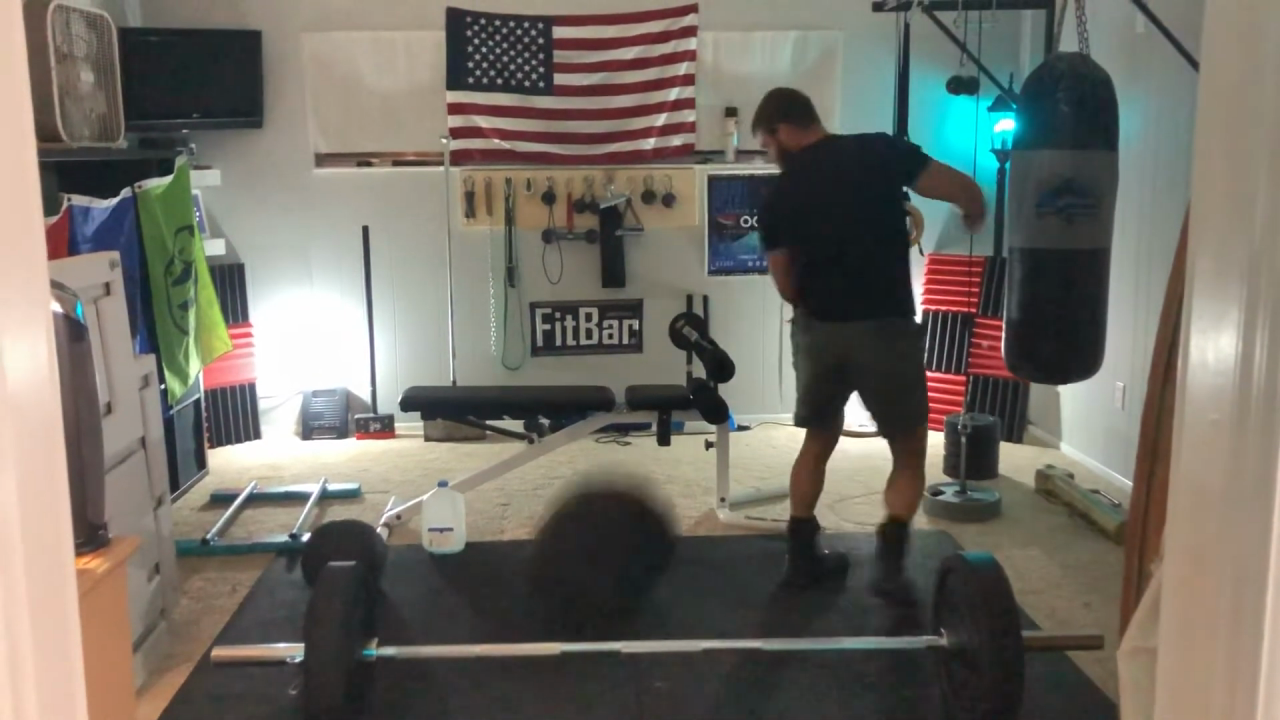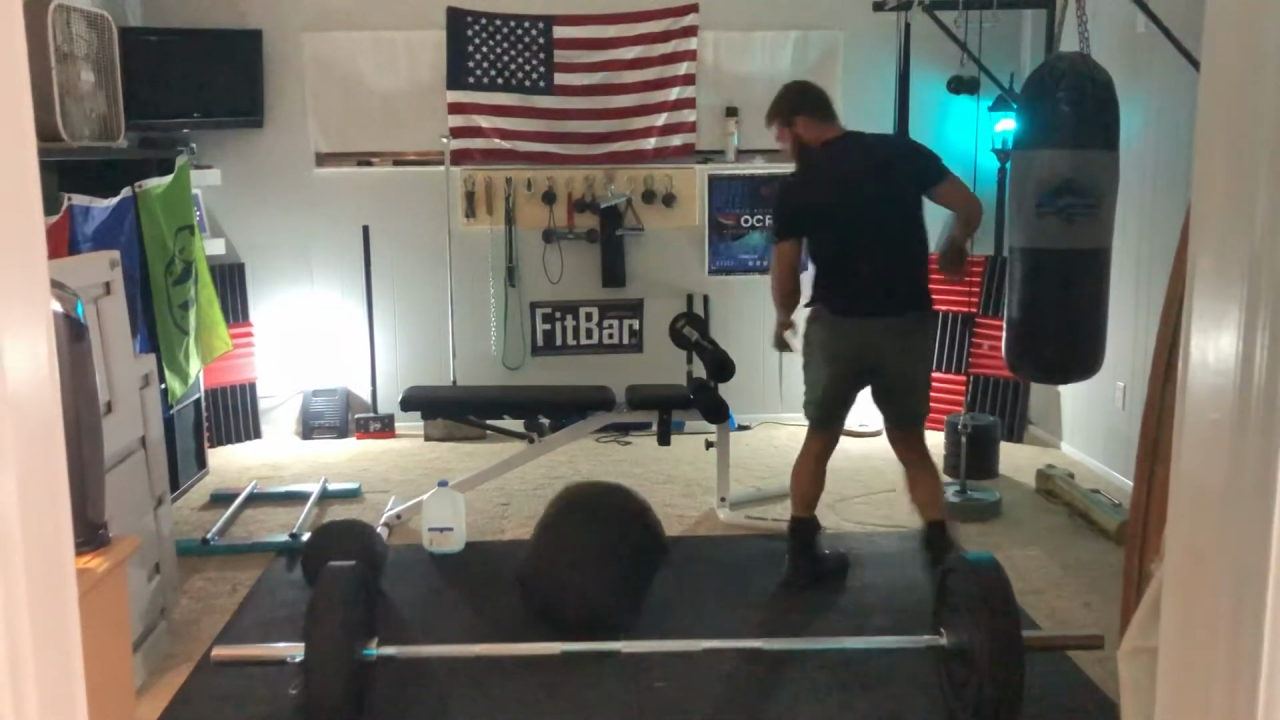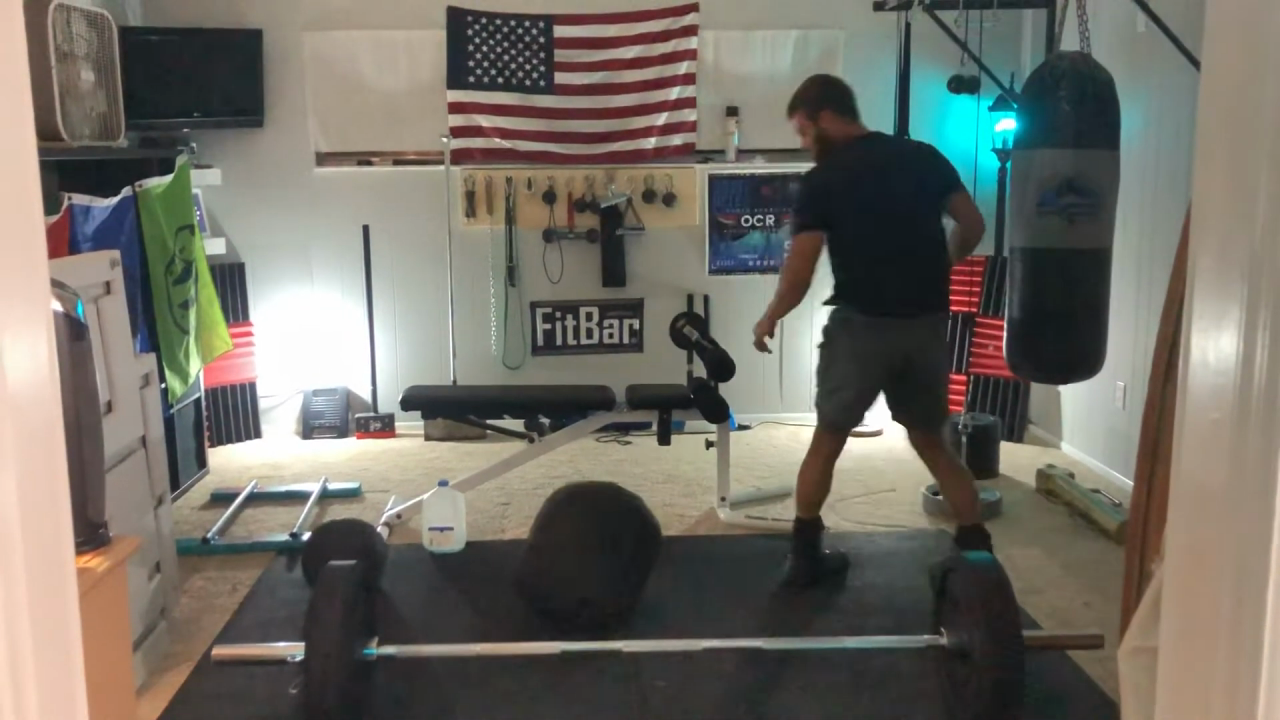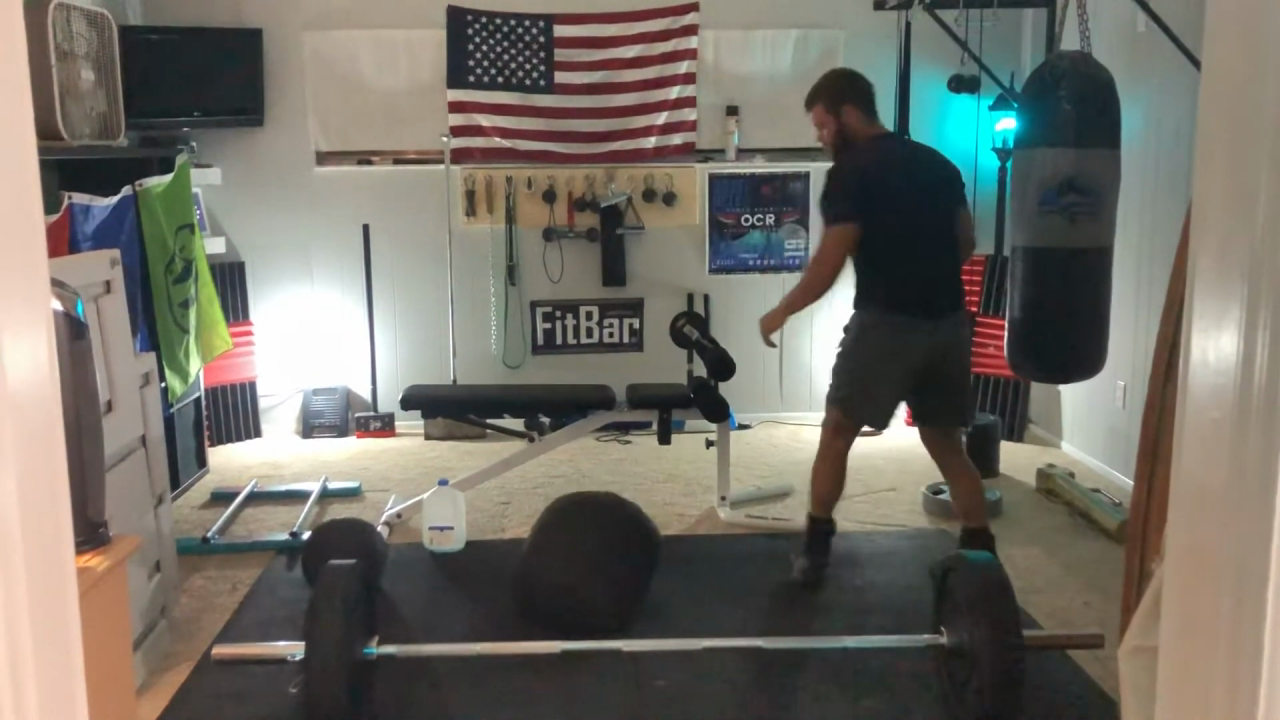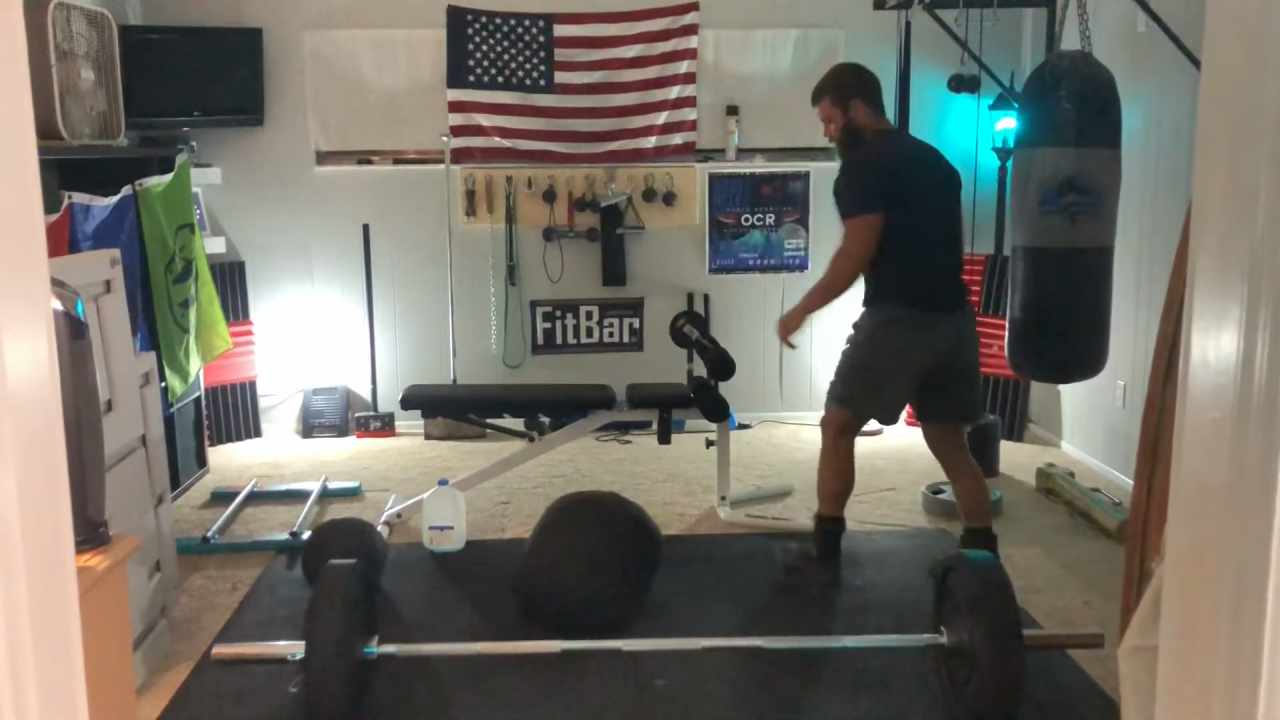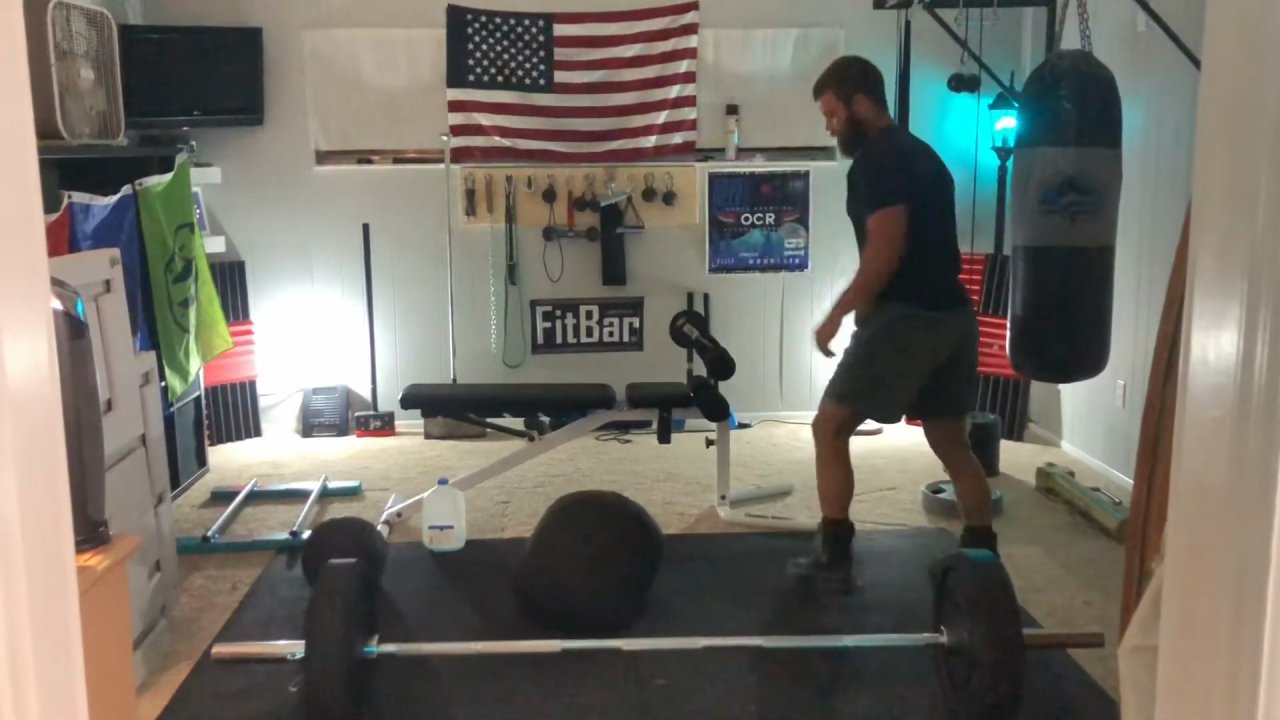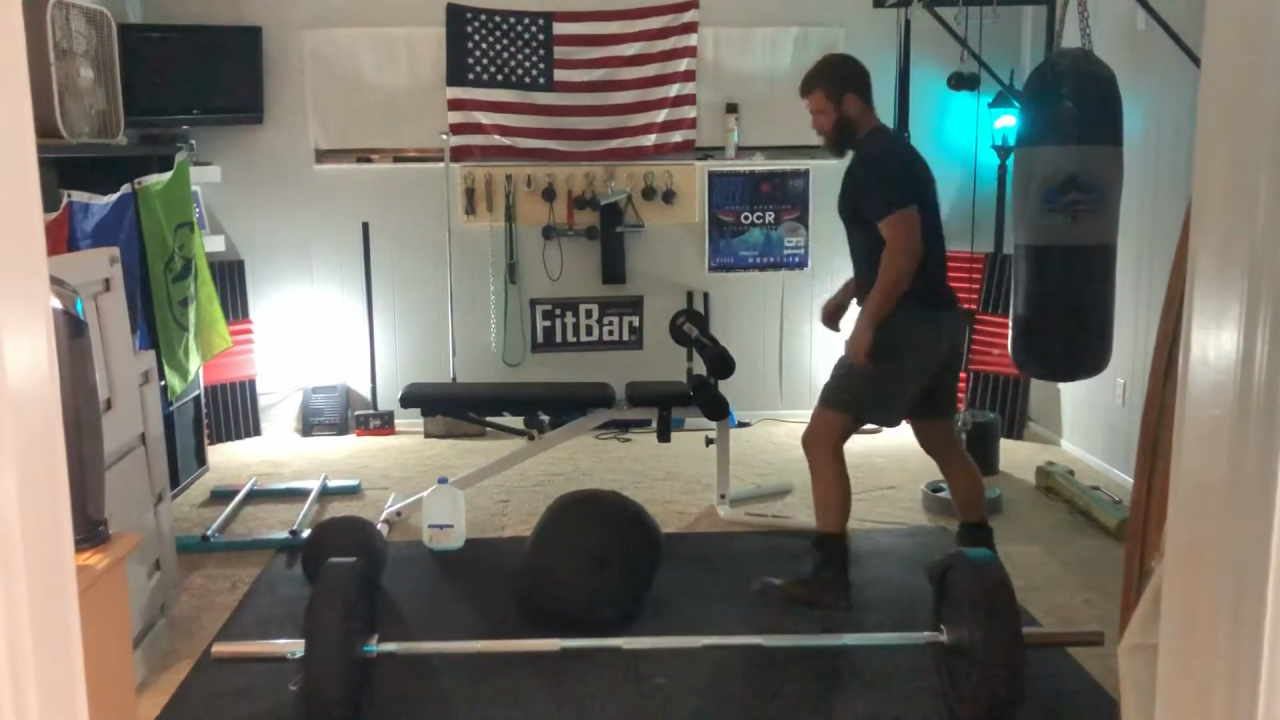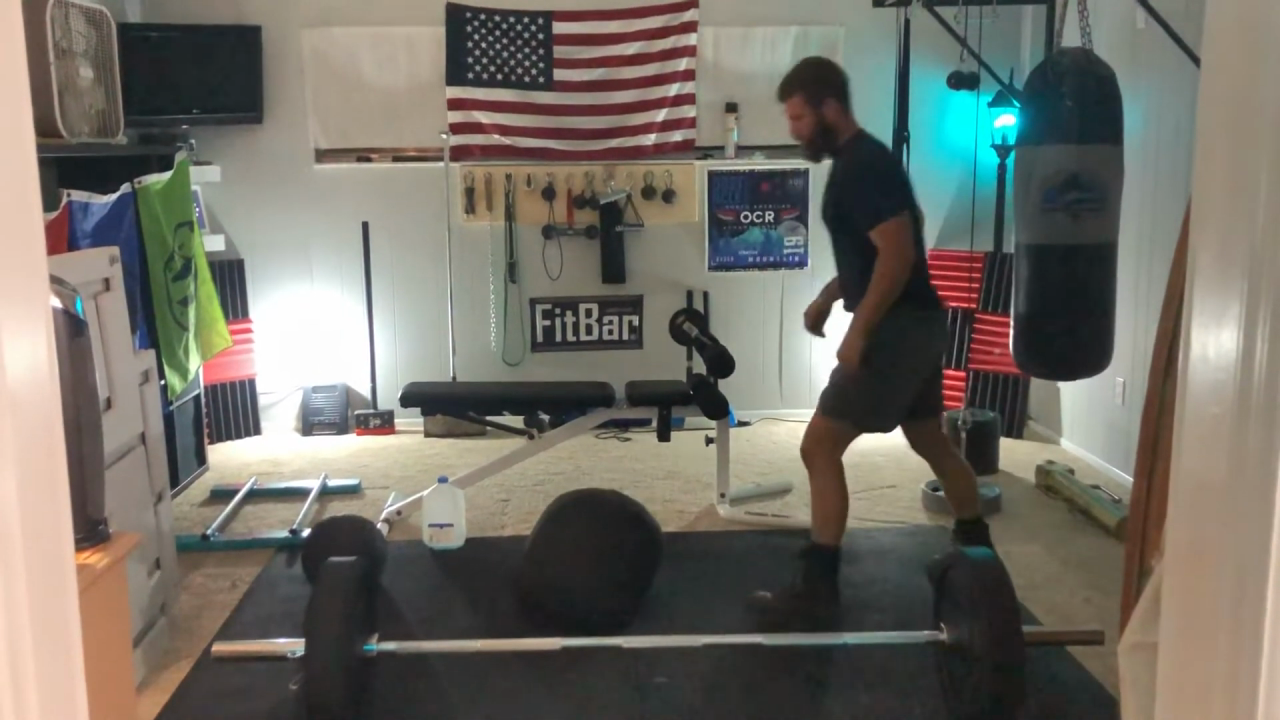
dt=0.1s
person 1, frame 1
left shoulder: (780, 195)
right shoulder: (882, 151)
right elbow: (967, 194)
right wrist: (973, 212)
left hip: (820, 333)
right hip: (888, 329)
left knee: (818, 443)
right knee: (909, 450)
left ankle: (802, 558)
right ankle: (890, 558)
person 1, frame 2
left shoulder: (797, 187)
right shoulder: (900, 154)
left elbow: (784, 276)
right elbow: (969, 208)
left wrist: (783, 320)
right wrist: (956, 245)
left hip: (835, 328)
right hip: (907, 326)
left knee: (819, 441)
right knee: (911, 448)
left ankle: (802, 556)
right ankle: (941, 556)
person 1, frame 3
left shoulder: (825, 178)
right shoulder: (925, 158)
left elbow: (800, 267)
right elbow: (973, 225)
left wrist: (770, 318)
left hip: (862, 326)
right hip: (927, 324)
left knee: (826, 441)
right knee: (933, 444)
left ankle: (805, 557)
right ankle: (979, 558)
person 1, frame 4
left shoulder: (851, 173)
right shoulder: (935, 164)
left elbow: (830, 261)
right elbow: (966, 239)
left wrist: (779, 313)
left hip: (884, 325)
right hip: (949, 325)
left knee: (836, 436)
right knee: (947, 446)
left ankle: (815, 553)
person 1, frame 5
left shoulder: (864, 166)
right shoulder: (933, 160)
left elbow: (857, 253)
left wrist: (802, 310)
left hip: (899, 321)
right hip: (954, 319)
left knee: (837, 428)
right knee: (951, 446)
left ankle: (825, 551)
person 1, frame 6
left shoulder: (875, 161)
right shoulder: (923, 155)
left elbow: (886, 248)
left wrist: (837, 313)
right wrist: (874, 300)
left hip: (904, 319)
right hip: (953, 316)
left knee: (830, 427)
right knee: (952, 443)
left ankle: (835, 558)
person 1, frame 7
left shoulder: (874, 162)
right shoulder: (893, 154)
left elbow: (905, 248)
left wrist: (867, 323)
right wrist: (847, 292)
left hip: (905, 324)
right hip: (936, 318)
left knee: (822, 436)
right knee: (942, 440)
left ankle: (829, 575)
right ankle: (980, 556)
person 1, frame 8
left shoulder: (858, 169)
right shoulder: (868, 161)
left elbow: (897, 255)
left wrist: (858, 331)
right wrist: (828, 295)
left hip: (897, 328)
right hip: (918, 321)
left knee: (820, 447)
right knee: (931, 440)
left ankle: (817, 589)
right ankle: (977, 551)
